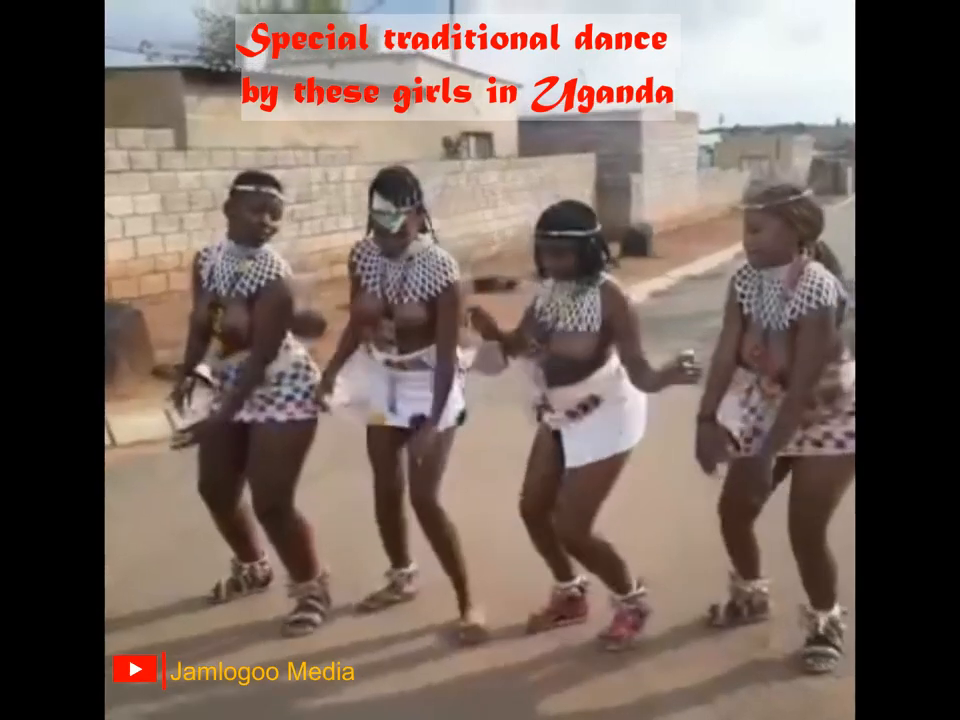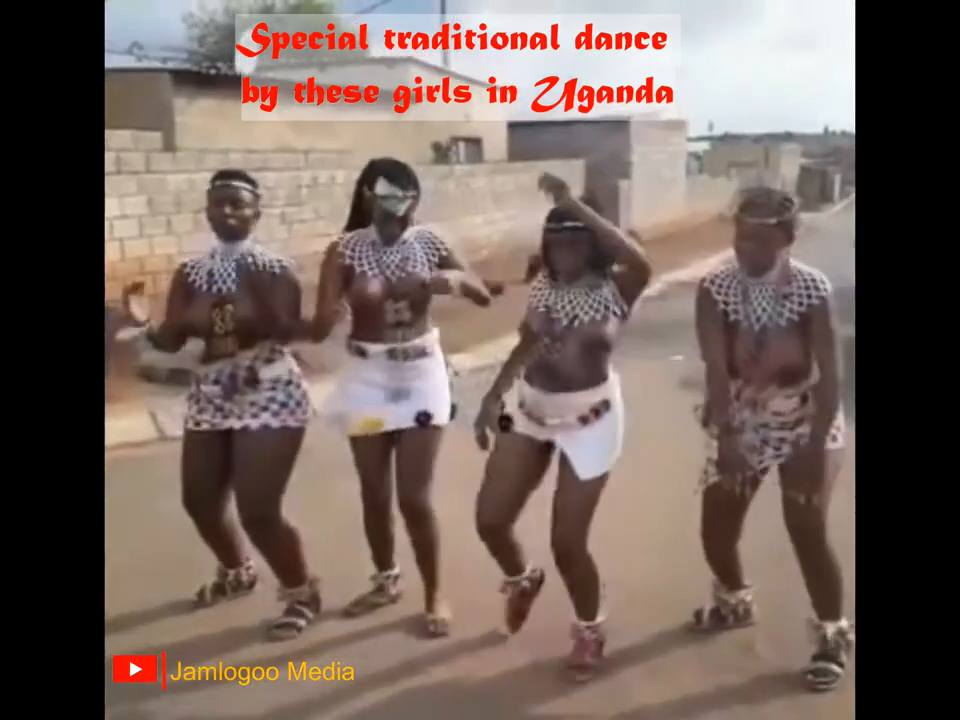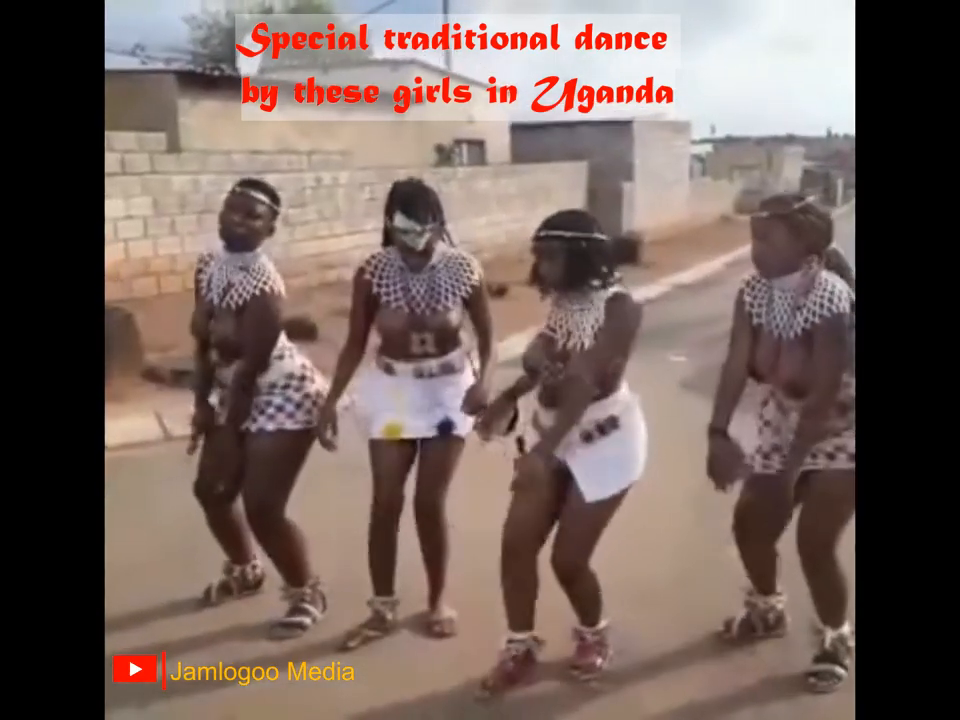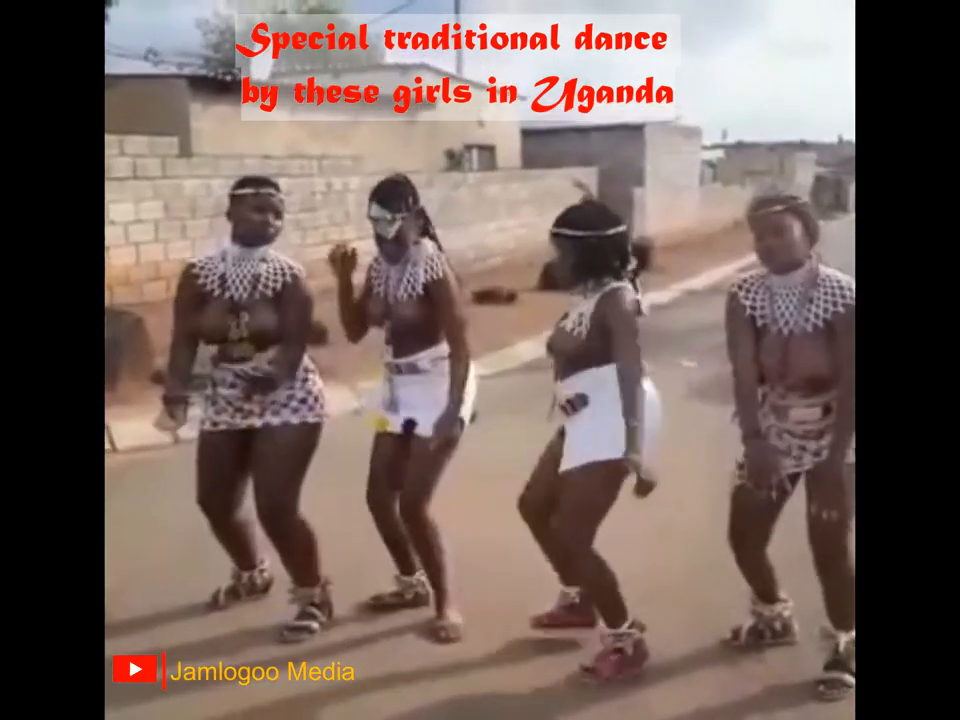
dt=0.7s
person 1, frame 1
left shoulder: (818, 290)
right shoulder: (745, 280)
left elbow: (803, 384)
right elbow: (726, 354)
left wrist: (767, 456)
right wrist: (707, 420)
left hip: (829, 417)
right hip: (768, 407)
left knee: (805, 529)
right knee: (732, 509)
left ankle: (826, 623)
right ankle: (751, 595)
person 1, frame 2
left shoulder: (811, 288)
right shoulder: (714, 289)
left elbow: (828, 373)
right elbow: (716, 367)
left wrist: (816, 445)
right wrist: (727, 435)
left hip: (805, 420)
right hip: (741, 422)
left knee: (807, 528)
right knee: (715, 527)
left ankle: (834, 635)
right ankle: (734, 601)
person 1, frame 3
left shoulder: (831, 300)
right shoulder: (754, 292)
left elbow: (825, 394)
right elbow: (736, 364)
left wrist: (792, 467)
right wrist: (718, 435)
left hip: (839, 433)
right hip: (783, 423)
left knee: (814, 544)
right knee: (750, 525)
left ankle: (837, 640)
right ankle: (767, 610)
person 1, frame 4
left shoulder: (840, 293)
right shoulder: (744, 295)
left elbow: (850, 381)
right elbow: (744, 372)
left wrist: (835, 456)
right wrist: (753, 441)
left hip: (832, 431)
right hip: (772, 430)
left knee: (829, 544)
right knee: (743, 533)
left ankle: (847, 644)
right ankle: (774, 616)
person 2, frame 1
left shoulder: (608, 298)
right shoulder: (548, 288)
left elbow: (640, 374)
right elbow: (516, 344)
left wrist: (668, 377)
right wrist: (488, 330)
left hip: (604, 415)
right hip: (559, 413)
left knee: (570, 529)
right knee: (533, 510)
left ankle: (632, 601)
right ankle: (570, 594)
person 2, frame 2
left shoulder: (616, 289)
right shoulder: (544, 285)
left elbow: (640, 262)
left wrist: (575, 206)
right wrist: (492, 396)
left hip: (588, 422)
right hip: (531, 412)
left knee: (567, 542)
right knee: (490, 519)
left ankle: (590, 632)
right ankle: (524, 580)
person 2, frame 3
left shoulder: (620, 307)
right shoulder: (559, 300)
left elbow: (587, 382)
left wrist: (541, 456)
right wrist: (508, 396)
left hip: (603, 441)
right hip: (549, 433)
left knee: (568, 560)
right knee: (516, 541)
left ankle: (593, 636)
right ankle: (521, 648)
person 2, frame 4
left shoulder: (615, 301)
right shoulder: (596, 289)
left elbow: (629, 370)
left wrist: (635, 448)
left hip: (610, 417)
right hip: (587, 414)
left knee: (571, 538)
right knee: (534, 505)
left ankle: (624, 640)
right ankle: (578, 600)
person 3, frame 1
left shoulder: (440, 267)
right shoulder: (362, 255)
left elbow: (448, 348)
right elbow: (358, 323)
left wrist: (435, 423)
right wrist: (331, 370)
left hip: (427, 384)
right hip: (380, 379)
left knee: (425, 499)
right knee: (385, 489)
left ankle: (467, 601)
right ankle: (402, 576)
person 3, frame 2
left shoulder: (429, 244)
right shoulder: (346, 251)
left elbow: (483, 296)
right elbow: (318, 331)
left wrist: (456, 278)
right wrist: (327, 309)
left hip: (421, 375)
right hip: (367, 378)
left knee: (414, 497)
right knee: (374, 494)
left ankle: (434, 597)
right ankle: (386, 580)
person 3, frame 3
left shoulder: (463, 269)
right shoulder: (372, 272)
left elbow: (486, 334)
right elbow: (355, 344)
left wrist: (483, 379)
right wrist: (330, 403)
left hip: (448, 390)
right hip: (391, 389)
left knee: (429, 502)
right knee: (386, 503)
left ankle: (438, 600)
right ankle: (383, 610)
person 3, frame 4
left shoulder: (432, 267)
right shoulder: (380, 265)
left elbow: (459, 345)
right elbow: (355, 330)
left wrist: (454, 412)
right wrist: (344, 277)
left hip: (437, 388)
right hip: (397, 387)
left knee: (412, 504)
right knee: (378, 497)
left ankle: (445, 603)
right ankle: (412, 583)
person 4, frame 1
left shoulder: (274, 276)
right shoulder: (206, 260)
left elbow: (262, 353)
left wrist: (223, 415)
right wrist: (187, 373)
left hip: (280, 393)
right hip: (228, 390)
left knee: (272, 502)
right knee: (215, 489)
left ankle: (312, 589)
right ankle: (252, 567)
person 4, frame 2
left shoulder: (274, 269)
right shoulder: (191, 272)
left elbow: (285, 330)
right elbow: (170, 338)
left wrist: (259, 295)
right wrist: (140, 324)
left hip: (269, 398)
right hip: (210, 397)
left knee: (258, 511)
right knee: (198, 500)
left ankle: (302, 592)
right ankle: (237, 571)
person 4, frame 3
left shoulder: (262, 288)
right shoulder: (207, 267)
left elbow: (252, 366)
right elbow: (205, 343)
left wrist: (231, 433)
right wrist: (202, 402)
left hip: (281, 399)
right hip: (235, 397)
left knee: (262, 510)
right knee: (210, 491)
left ankle: (307, 592)
right ankle: (244, 570)
person 4, frame 4
left shoulder: (287, 276)
right shoulder: (199, 274)
left elbow: (294, 343)
right elbow: (185, 339)
left wrist: (272, 378)
right wrist: (174, 390)
left hip: (286, 399)
right hip: (226, 400)
left knee: (275, 507)
right knee: (214, 501)
left ankle: (313, 596)
right ankle: (252, 574)
